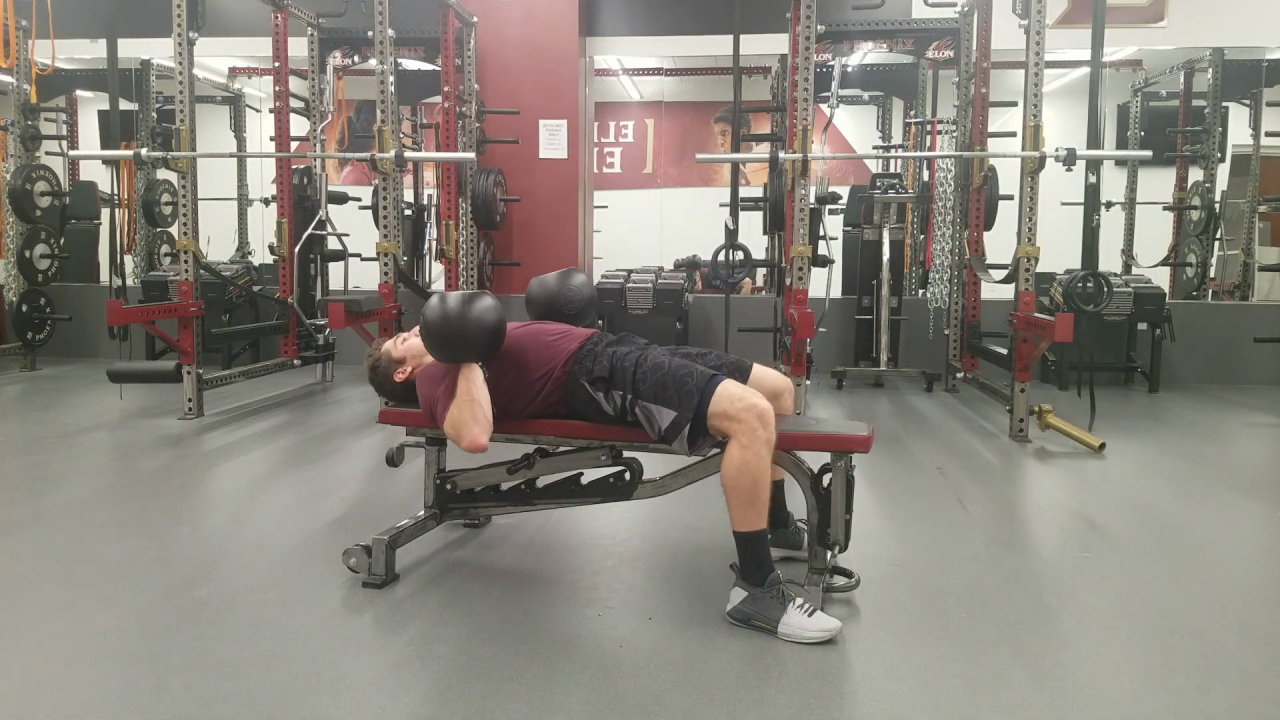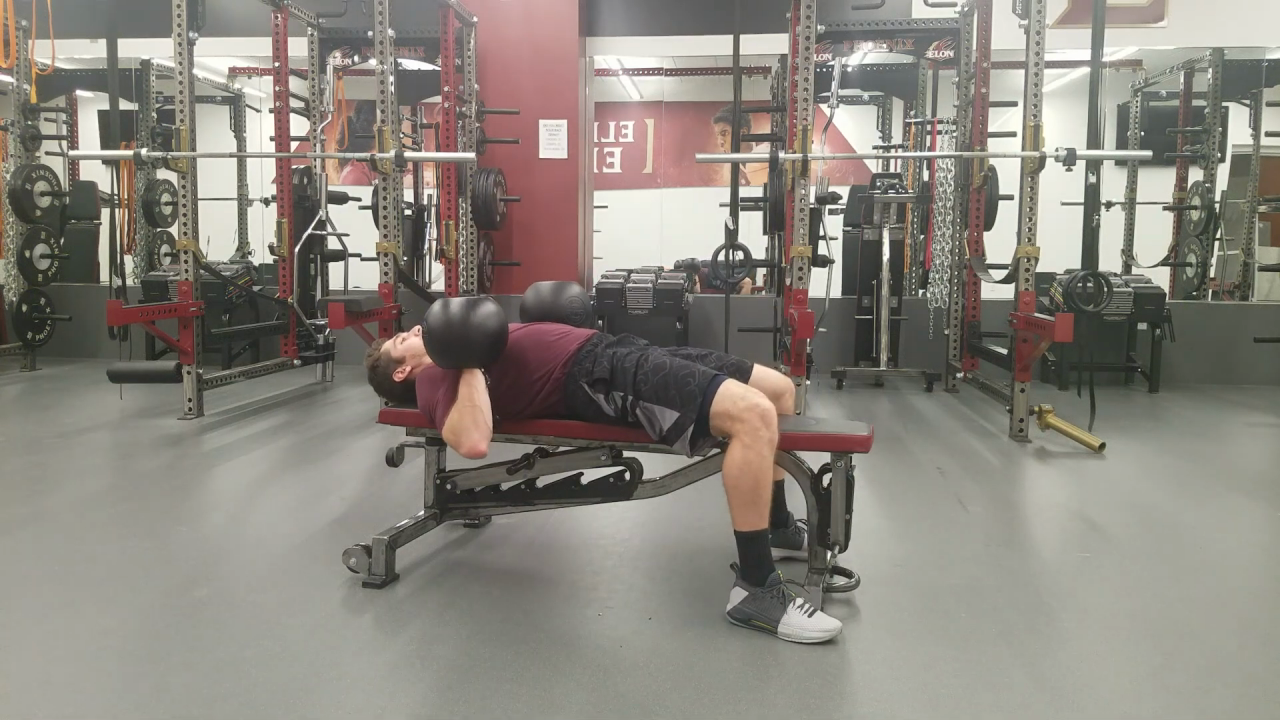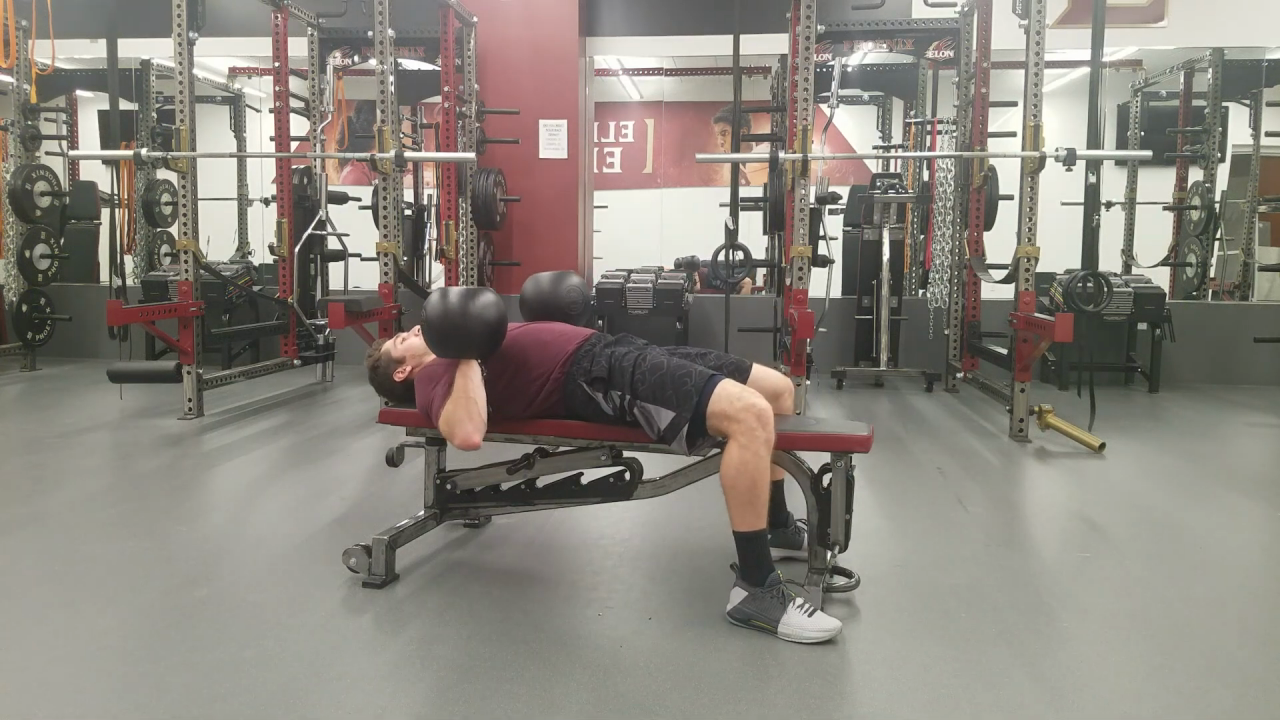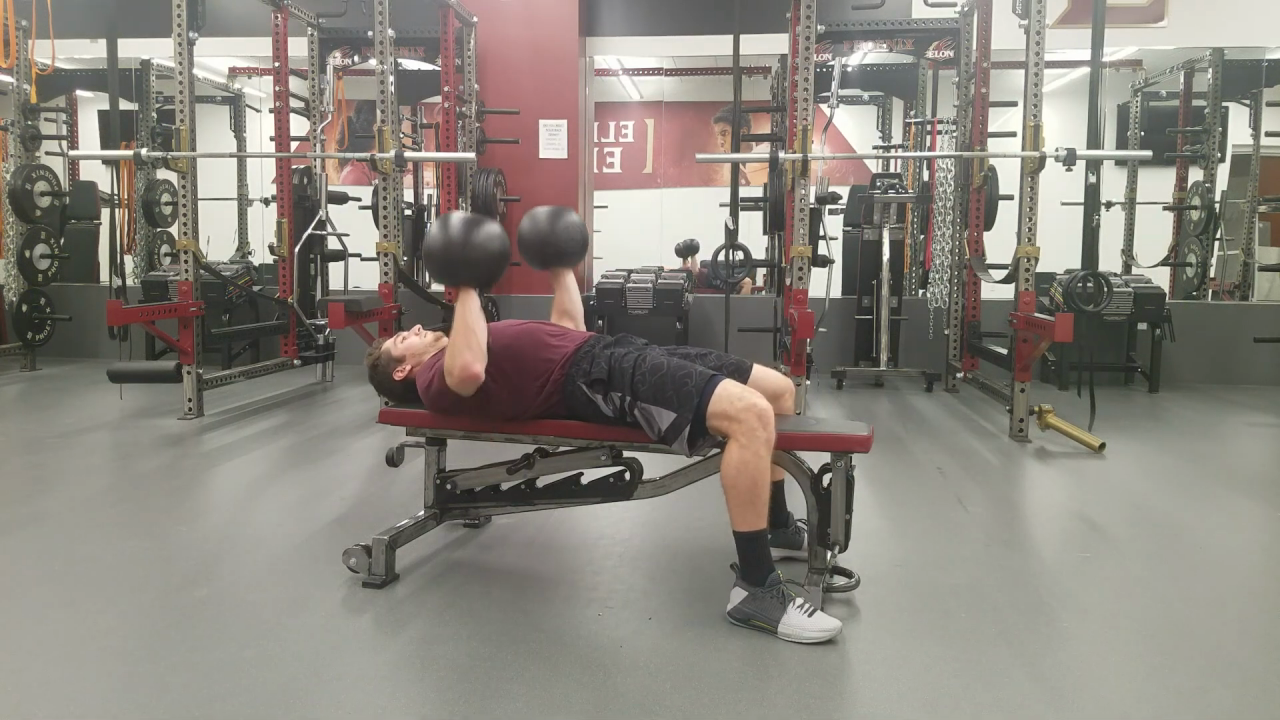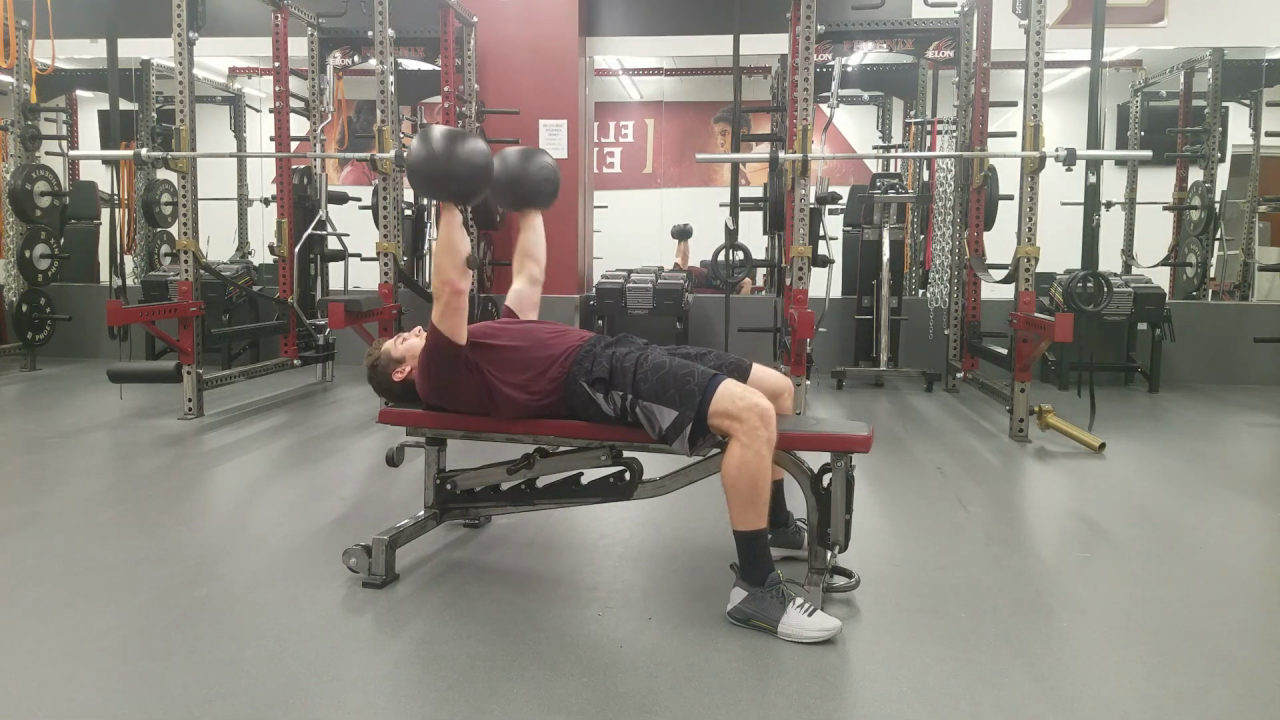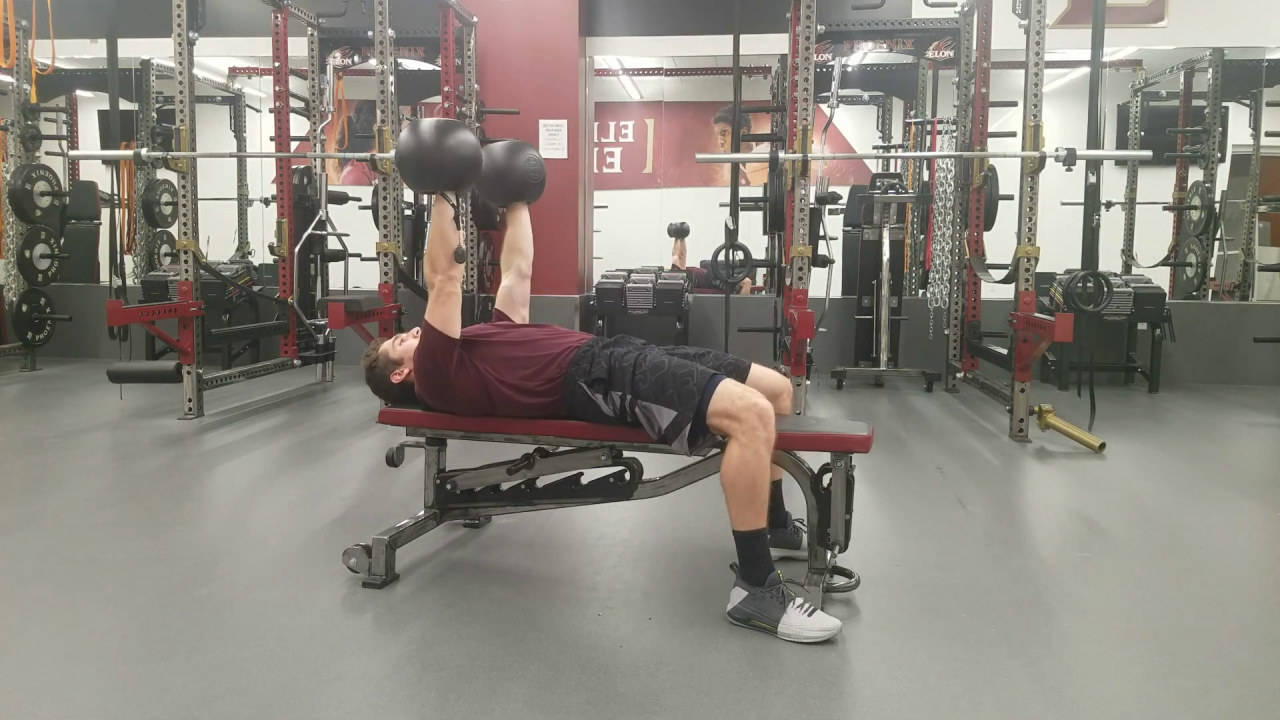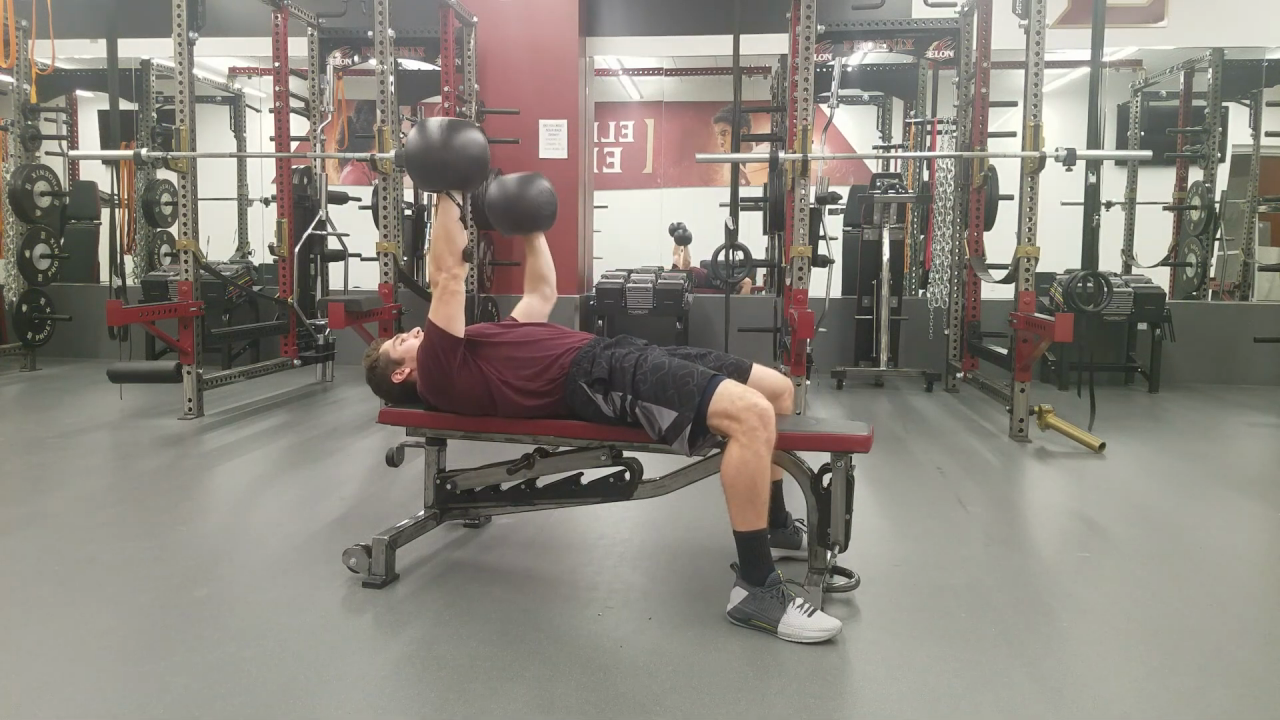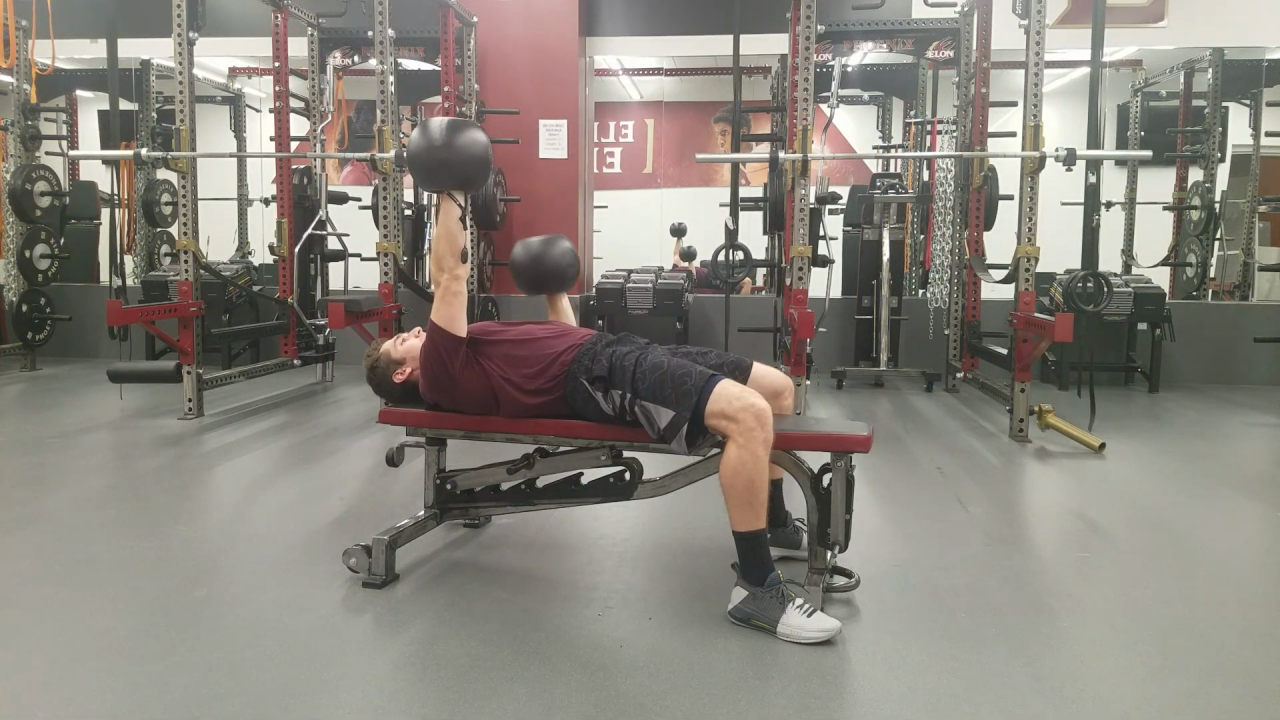
dt=0.3s
person 1, frame 1
right shoulder: (437, 377)
right elbow: (474, 437)
left wrist: (543, 318)
right hip: (597, 377)
left knee: (777, 390)
right knee: (751, 416)
left ankle: (779, 527)
right ankle: (756, 589)
person 1, frame 2
right shoulder: (436, 379)
right elbow: (474, 444)
right wrist: (468, 361)
right hip: (600, 378)
left knee: (779, 390)
right knee: (754, 415)
left ankle: (779, 527)
right ankle: (757, 589)
person 1, frame 3
left shoulder: (462, 363)
right shoulder: (433, 378)
right elbow: (467, 435)
left wrist: (565, 315)
right wrist: (465, 353)
right hip: (597, 378)
left knee: (777, 390)
right knee: (750, 415)
left ankle: (778, 527)
right ankle: (757, 590)
person 1, frame 4
left shoulder: (469, 339)
right shoulder: (435, 379)
left elbow: (568, 325)
right elbow: (469, 369)
left wrist: (563, 262)
right wrist: (464, 287)
right hip: (600, 379)
left knee: (777, 391)
right knee: (750, 416)
left ankle: (779, 529)
right ankle: (758, 591)
person 1, frame 5
left shoulder: (477, 347)
right shoulder: (441, 377)
left elbow: (529, 278)
right elbow: (453, 290)
left wrist: (530, 208)
right wrist: (450, 205)
right hip: (596, 377)
left knee: (776, 390)
right knee: (752, 415)
left ankle: (777, 526)
right ankle: (757, 589)
person 1, frame 6
left shoulder: (474, 349)
right shoulder: (439, 375)
left elbow: (516, 273)
right elbow: (444, 279)
left wrist: (517, 202)
right wrist: (441, 196)
right hip: (596, 378)
left knee: (776, 389)
right knee: (750, 414)
left ankle: (776, 524)
right ankle: (756, 587)
person 1, frame 7
left shoulder: (475, 344)
right shoulder: (440, 375)
left elbow: (543, 293)
right elbow: (448, 276)
left wrist: (530, 224)
right wrist: (446, 192)
right hip: (596, 378)
left knee: (777, 390)
right knee: (751, 415)
left ankle: (777, 524)
right ankle: (756, 589)
person 1, frame 8
left shoulder: (471, 353)
right shoulder: (440, 374)
left elbow: (564, 330)
right elbow: (450, 278)
right wrist: (449, 194)
right hip: (598, 377)
left knee: (777, 389)
right knee: (749, 414)
left ankle: (776, 525)
right ankle: (757, 588)
